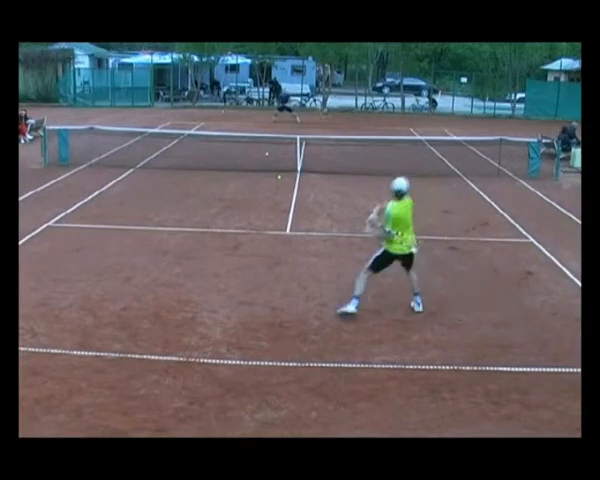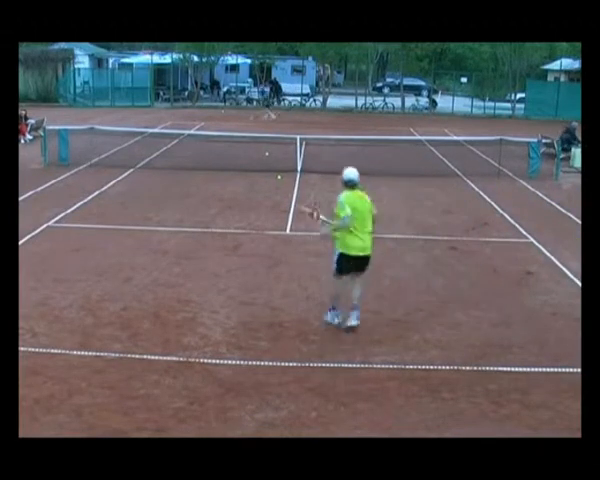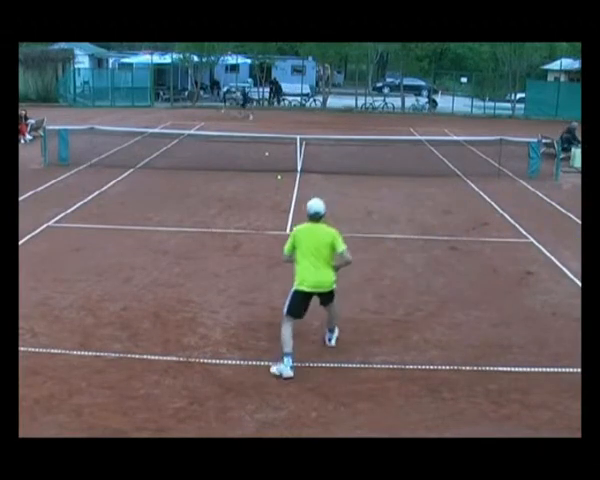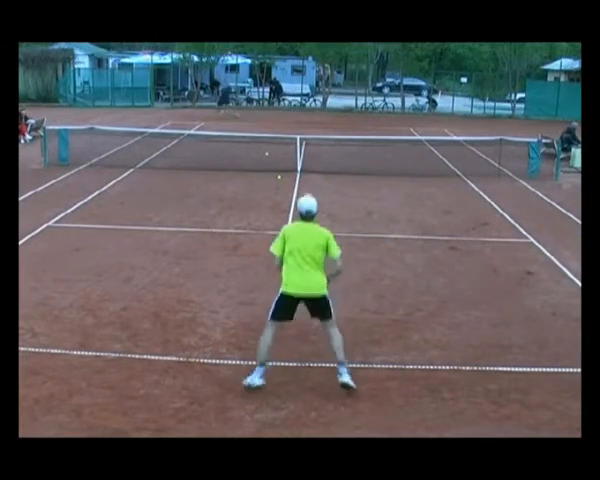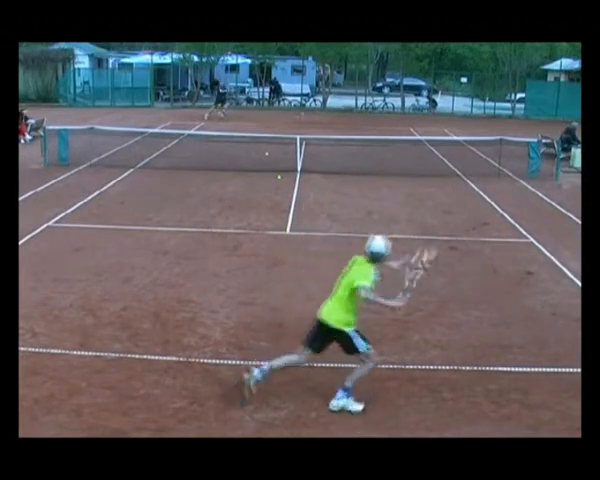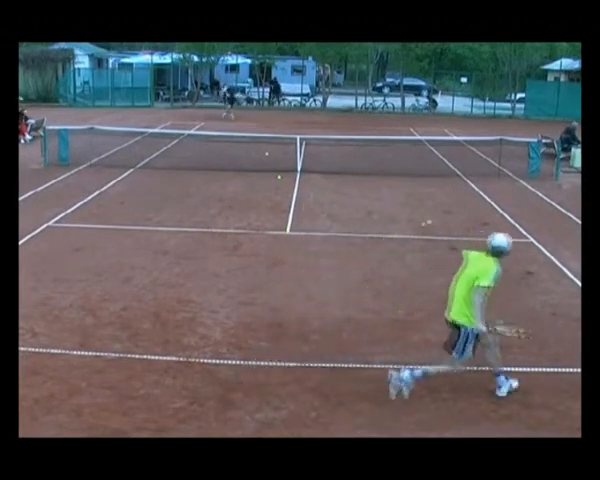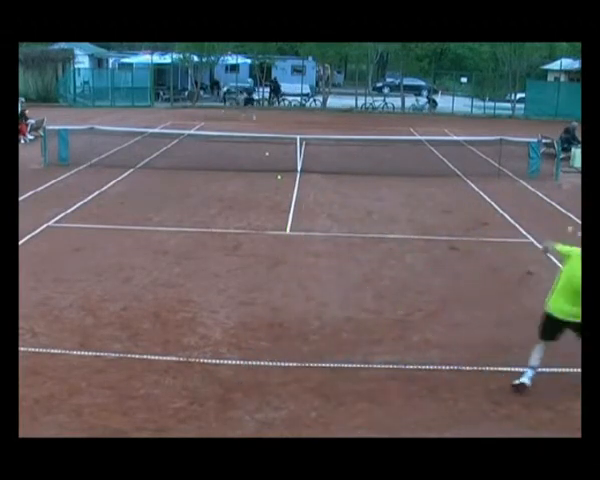
dt=0.4s
person 1, frame 1
left shoulder: (390, 210)
right shoulder: (408, 201)
left elbow: (385, 236)
left wrist: (373, 229)
right wrist: (375, 214)
left hip: (392, 248)
right hip: (408, 247)
left knee: (365, 273)
right knee: (410, 270)
left ankle: (353, 305)
right ankle: (418, 302)
person 1, frame 2
left shoulder: (343, 197)
right shoulder: (365, 197)
left elbow: (347, 220)
right elbow: (372, 218)
left wrist: (331, 228)
left hip: (347, 247)
right hip: (365, 247)
left knee: (338, 279)
right knee: (356, 279)
left ankle: (333, 314)
right ankle: (353, 315)
person 1, frame 3
left shoulder: (297, 230)
right shoulder: (332, 232)
left elbow: (287, 258)
right elbow: (347, 258)
right wrist: (334, 266)
left hip: (303, 284)
right hip: (326, 282)
left knee: (287, 322)
right knee: (329, 304)
left ankle: (287, 364)
right ankle: (331, 335)
person 1, frame 4
left shoulder: (287, 230)
right shoulder: (325, 234)
left elbow: (277, 262)
right elbow: (338, 266)
right wrist: (327, 278)
left hip: (290, 288)
right hip: (317, 289)
left knee: (270, 327)
right knee: (331, 327)
left ankle: (258, 374)
right ankle: (343, 372)
person 1, frame 5
left shoulder: (358, 260)
right shoulder: (370, 272)
right elbow: (363, 294)
left wrist: (395, 264)
right wrist: (390, 303)
left hip: (326, 316)
right hip: (341, 323)
left knee: (301, 357)
right knee: (370, 360)
left ankle: (257, 374)
right ankle: (342, 397)
person 1, frame 6
left shoulder: (474, 256)
right shoulder: (493, 267)
left elbow: (465, 253)
right elbow: (478, 292)
right wrist: (479, 322)
left hip: (456, 312)
right hip: (465, 319)
left knee: (490, 341)
right knee: (455, 366)
left ankle: (502, 383)
right ankle: (407, 376)
person 1, frame 7
left shoulder: (574, 253)
left elbow: (553, 247)
left wrist: (548, 246)
left hip: (553, 310)
right hip: (576, 315)
left knee: (543, 343)
left ankle: (526, 376)
